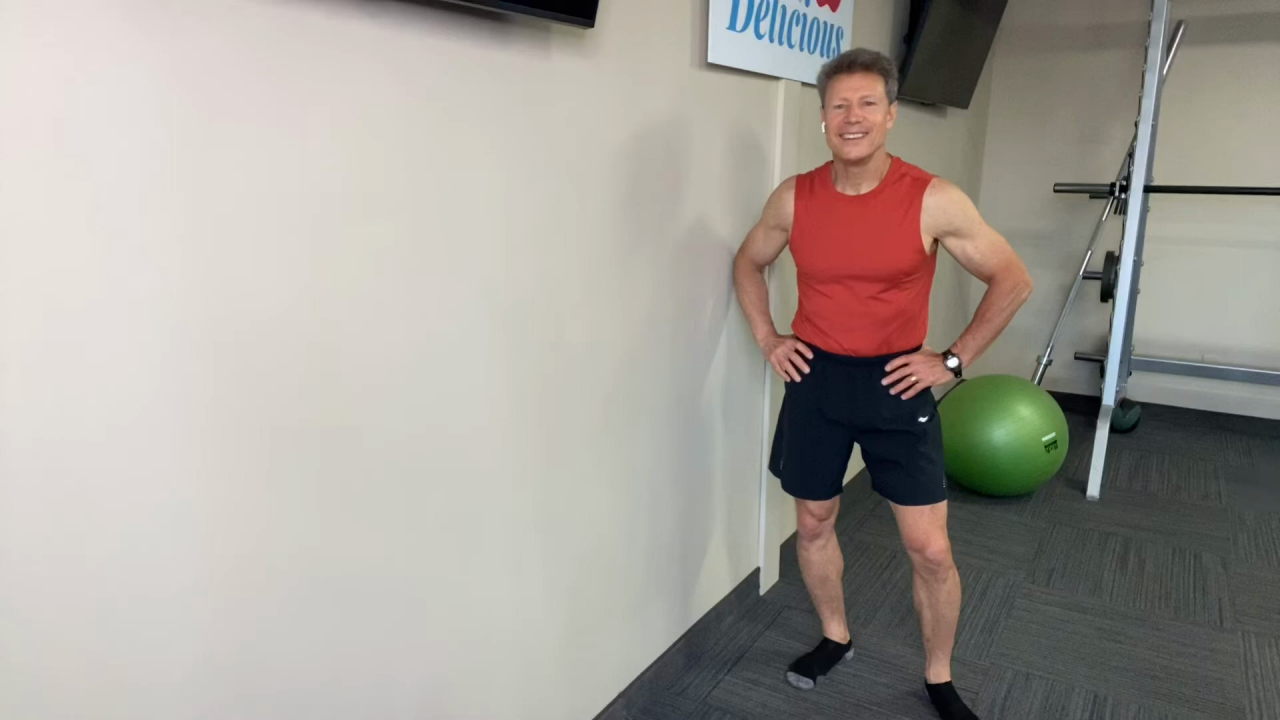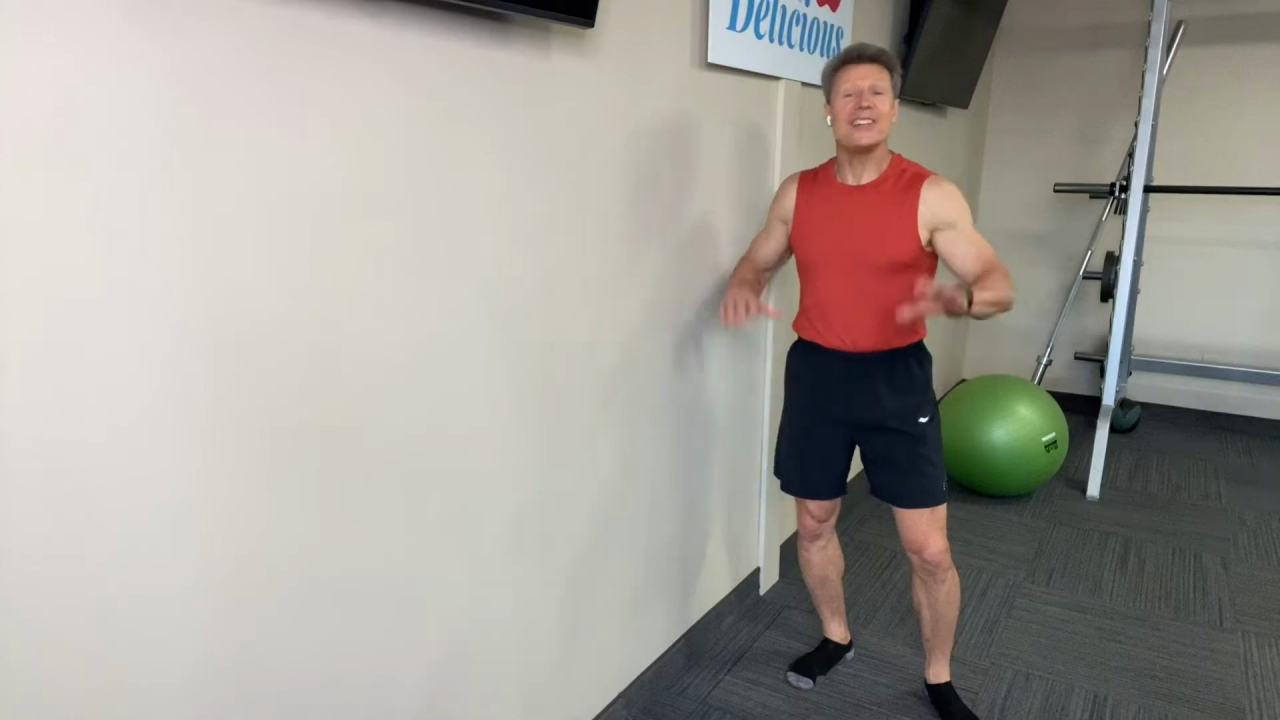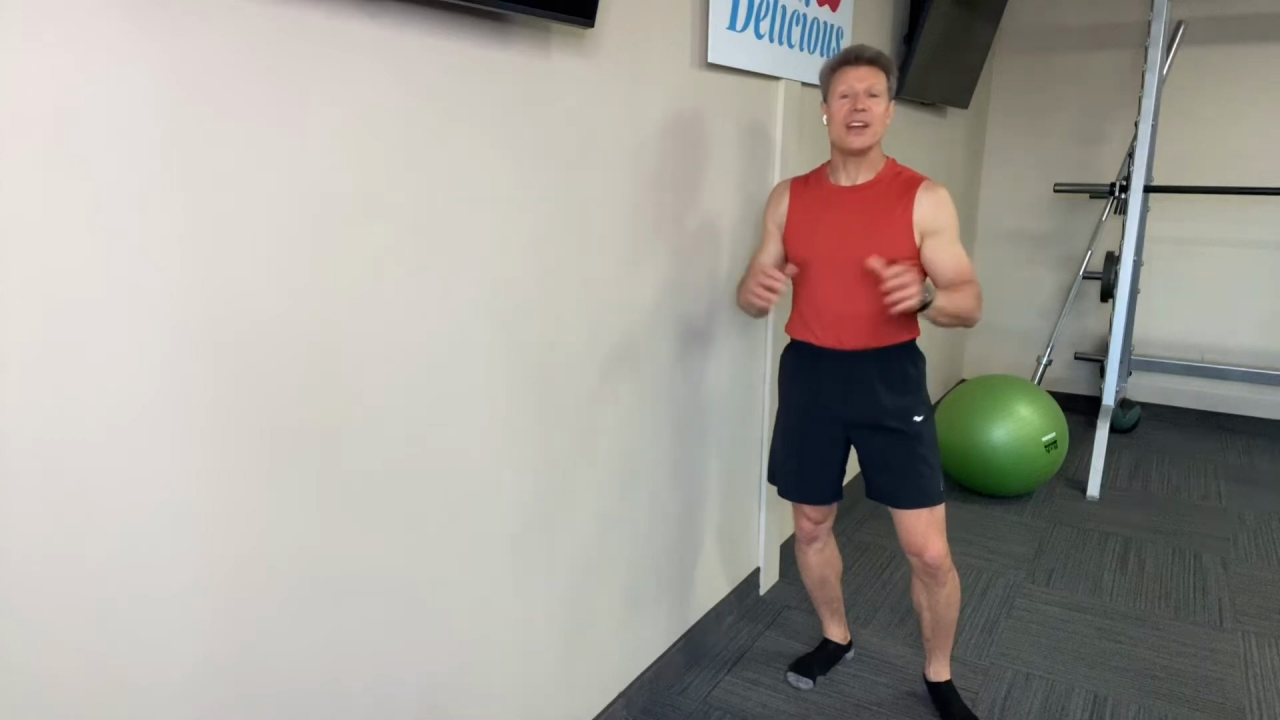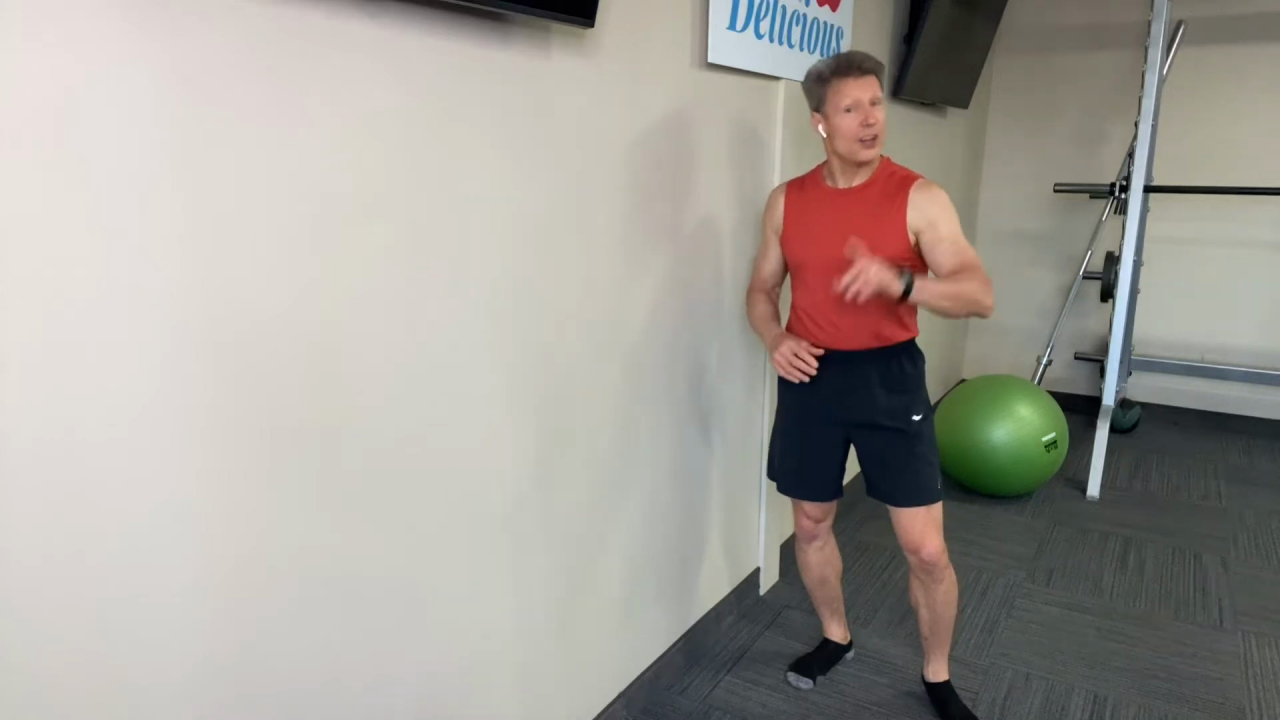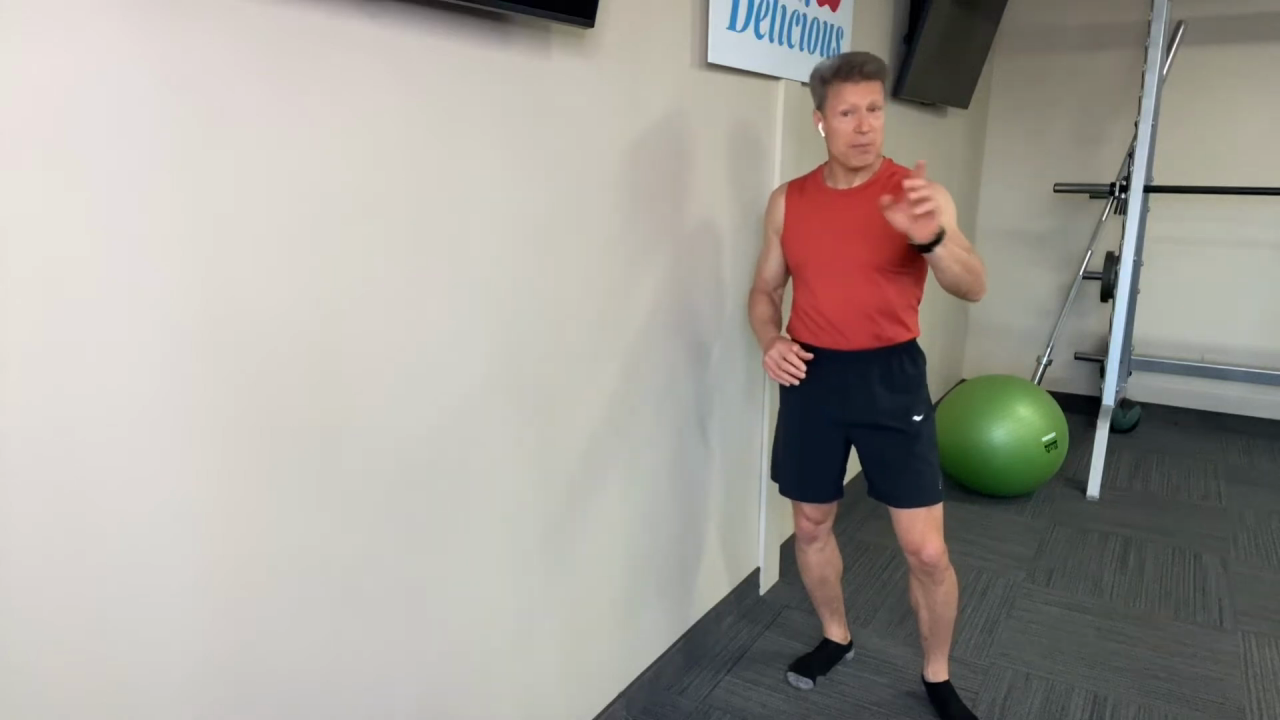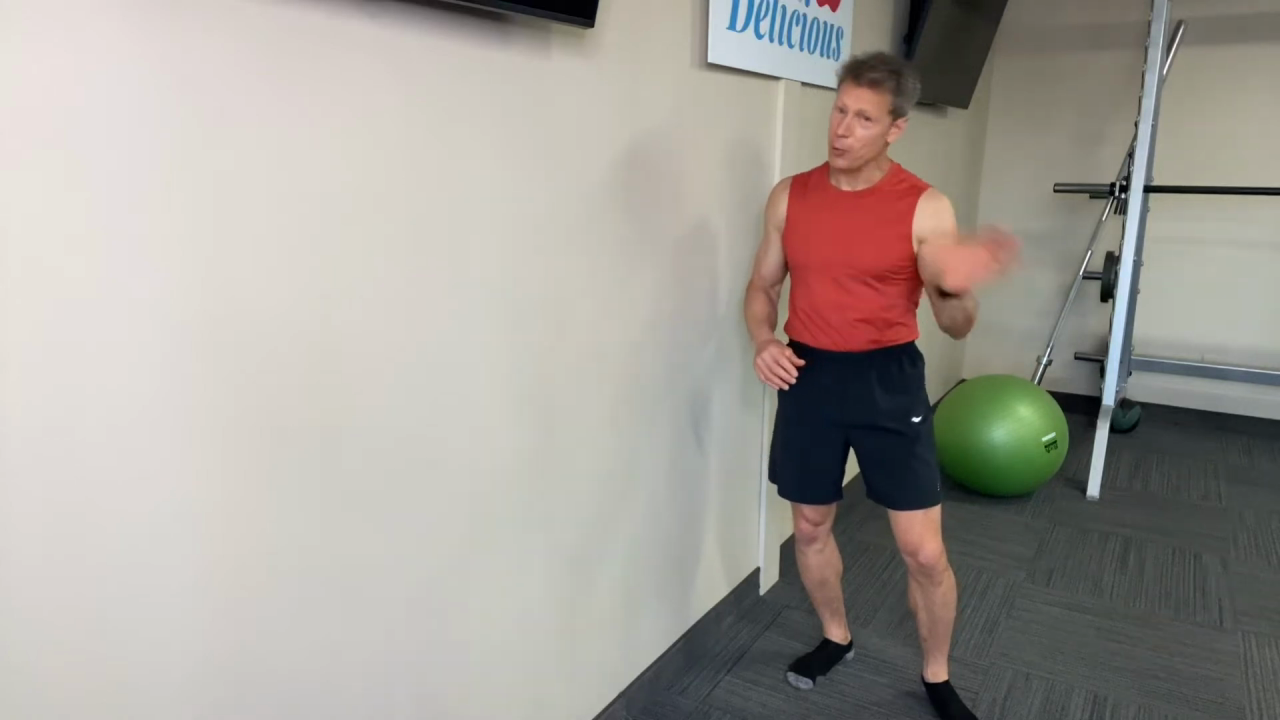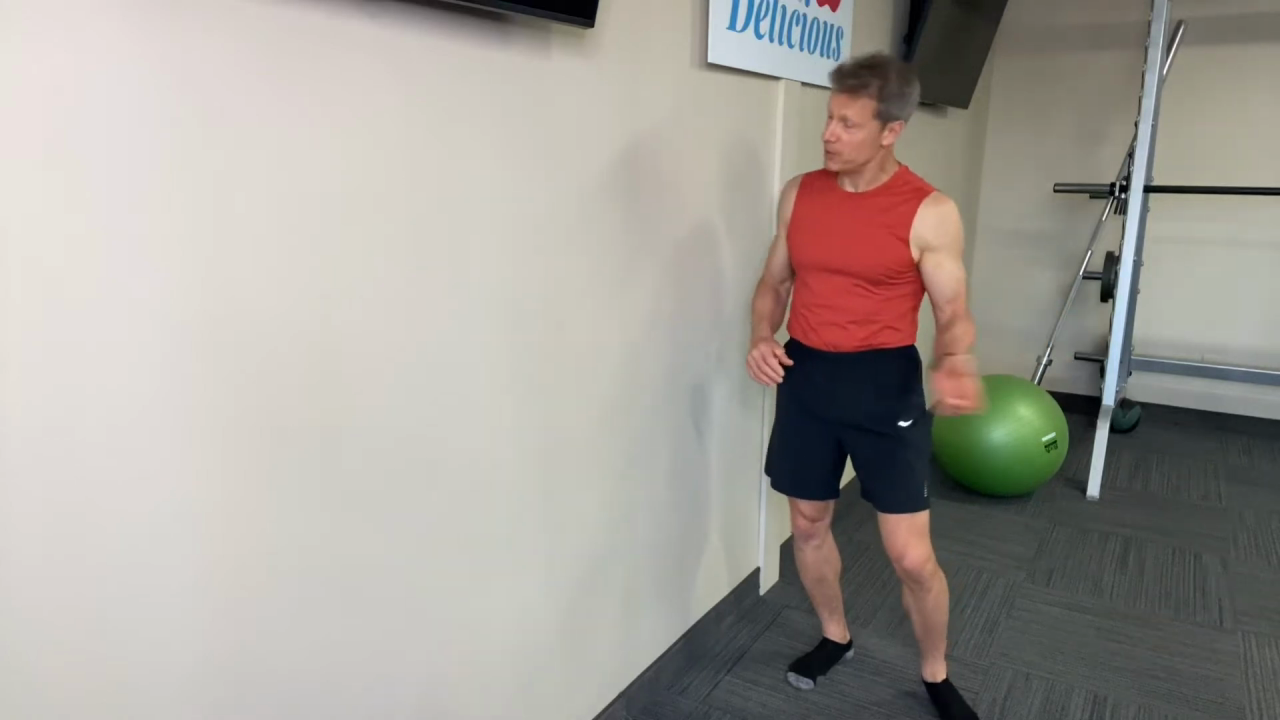
dt=0.5s
person 1, frame 1
left shoulder: (934, 200)
right shoulder: (793, 198)
left elbow: (1012, 281)
right elbow: (748, 263)
left wrist: (953, 359)
right wrist: (767, 338)
left hip: (896, 383)
right hip: (816, 378)
left knee: (931, 549)
right knee: (813, 523)
right ankle: (835, 636)
person 1, frame 2
left shoulder: (930, 193)
right shoulder: (797, 190)
left elbow: (1002, 290)
right elbow: (758, 263)
left wrist: (960, 297)
right wrist: (741, 291)
left hip: (896, 378)
right hip: (815, 372)
left knee: (928, 548)
right knee: (814, 522)
right ankle: (836, 636)
person 1, frame 3
left shoulder: (925, 198)
right shoulder: (789, 197)
left elbow: (968, 308)
right elbow: (757, 298)
left wrist: (922, 294)
right wrist: (754, 290)
left hip: (890, 378)
right hip: (809, 374)
left knee: (930, 552)
right knee: (810, 526)
right ankle: (836, 637)
person 1, frame 4
left shoulder: (917, 197)
right shoulder: (786, 199)
left elbow: (978, 294)
right elbow: (762, 288)
left wrist: (899, 283)
right wrist: (775, 338)
left hip: (889, 377)
right hip: (810, 377)
left knee: (926, 549)
right knee: (810, 523)
right ankle: (835, 636)
person 1, frame 5
left shoulder: (918, 196)
right shoulder: (787, 200)
left elbow: (972, 287)
right elbow: (765, 289)
left wrist: (931, 236)
right wrist: (770, 341)
left hip: (890, 377)
right hip: (811, 377)
left knee: (926, 550)
right knee: (810, 525)
right ankle: (835, 636)
person 1, frame 6
left shoulder: (924, 207)
right shoulder: (790, 195)
left elbow: (955, 325)
right elbow: (762, 285)
left wrist: (958, 292)
right wrist: (766, 342)
left hip: (886, 379)
right hip: (807, 376)
left knee: (923, 552)
right knee: (811, 526)
right ankle: (836, 636)
person 1, frame 7
left shoulder: (931, 211)
right shoulder: (798, 193)
left elbow: (953, 315)
right elbow: (775, 280)
left wrist: (952, 363)
right wrist: (763, 337)
left hip: (881, 383)
right hip: (805, 373)
left knee: (911, 557)
right knee: (807, 523)
right ankle: (835, 635)
